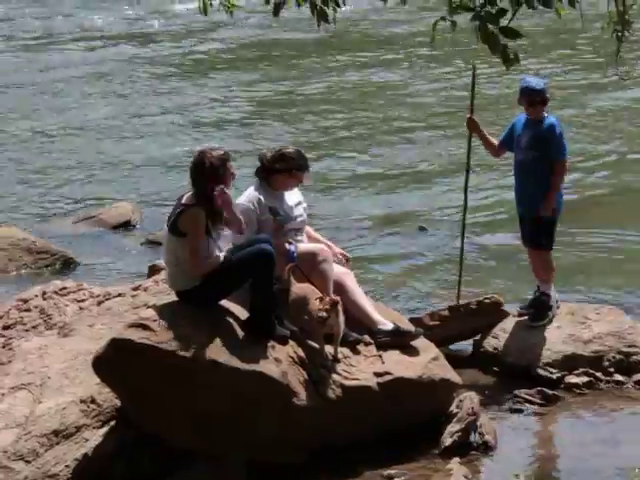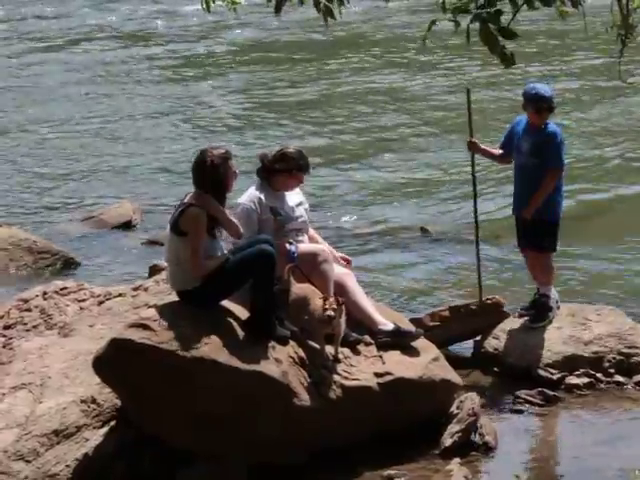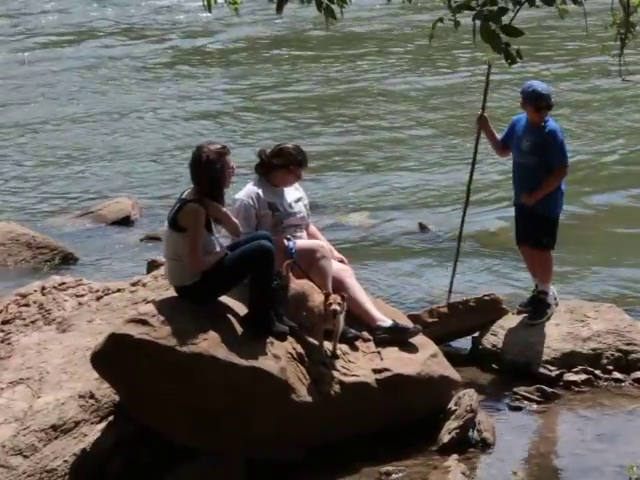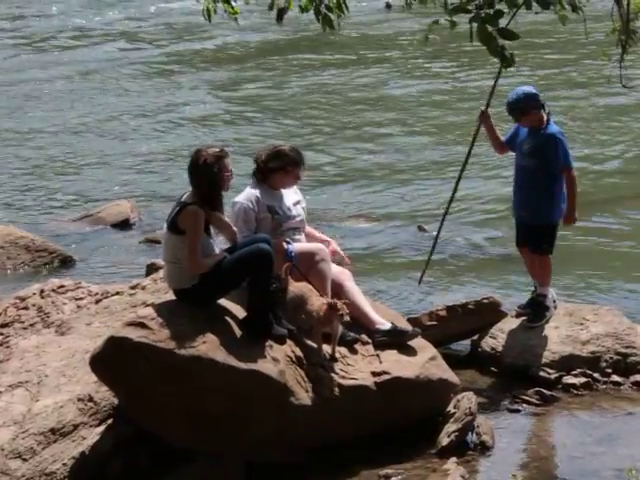
dt=0.4s
person 1, frame 1
left shoulder: (551, 126)
right shoulder: (518, 123)
left elbow: (561, 167)
right elbow: (497, 151)
left wrist: (550, 202)
right wrist: (478, 131)
left hip: (543, 202)
right hip: (524, 201)
left knee: (540, 251)
right knee: (531, 249)
left ankle: (548, 299)
right ankle: (542, 292)
person 1, frame 2
left shoulder: (552, 135)
right shoulder: (518, 125)
left elbow: (554, 176)
right elbow: (506, 157)
left wrist: (533, 205)
right wrist: (480, 150)
left hip: (545, 207)
right hip: (522, 204)
left knee: (541, 254)
right knee: (527, 252)
left ankle: (548, 300)
right ankle: (542, 293)
person 1, frame 3
left shoulder: (552, 132)
right shoulder: (517, 123)
left elbow: (561, 171)
right elbow: (503, 150)
left wrist: (535, 196)
right wrist: (487, 129)
left hip: (546, 203)
right hip: (523, 200)
left knee: (540, 250)
right knee: (525, 247)
left ankle: (547, 297)
right ankle: (540, 290)
person 1, frame 4
left shoulder: (553, 136)
right shoulder: (522, 129)
left elbow: (569, 174)
right elbow: (501, 148)
left wrist: (571, 209)
right wrist: (488, 124)
left hip: (545, 209)
right hip: (523, 206)
left knee: (540, 253)
right knee: (525, 249)
left ankle: (546, 300)
right ankle: (540, 292)
person 2, frame 1
left shoulder: (293, 193)
right shoulder: (250, 202)
left wrist: (330, 245)
left hip: (303, 260)
left knee: (344, 275)
right knee: (321, 253)
left ankle: (381, 326)
person 2, frame 2
left shoulder: (295, 194)
right shoulder: (251, 202)
left wrist: (333, 252)
left hip: (306, 260)
left knee: (345, 276)
right knee: (321, 253)
left ankle: (382, 327)
person 2, frame 3
left shoulder: (294, 190)
right shoulder: (249, 197)
left elbow: (307, 226)
left wrist: (332, 251)
right wrist: (290, 245)
left hip: (303, 256)
left knee: (343, 272)
right knee: (319, 249)
left ankle: (380, 323)
person 2, frame 4
left shoulder: (292, 192)
right shoulder: (248, 201)
left wrist: (328, 240)
right wrist: (279, 246)
left hip: (302, 259)
left knee: (343, 275)
right knee: (318, 252)
left ankle: (379, 326)
person 3, frame 1
left shoulder: (197, 199)
right shoulder: (194, 212)
left elbow: (238, 228)
right elbow: (196, 267)
left wrist: (228, 208)
right wrist: (225, 259)
left hip: (198, 280)
right hip: (194, 289)
left knee: (263, 241)
right knee: (264, 255)
left ankle: (270, 315)
right ankle: (260, 324)
person 3, frame 2
left shoulder: (203, 201)
right shoulder: (196, 213)
left elbow: (237, 233)
right elbow: (197, 267)
left wrist: (218, 211)
right wrist: (226, 259)
left hip: (202, 277)
right hip: (195, 289)
left knee: (265, 242)
right knee: (264, 256)
left ankle: (270, 315)
right ankle: (261, 324)
person 3, frame 3
left shoulder: (200, 196)
right shoulder: (194, 208)
left elbow: (236, 232)
right elbow: (195, 263)
left wrist: (221, 213)
right wrist: (223, 253)
left hip: (199, 275)
right hip: (193, 285)
left knee: (263, 237)
right knee: (263, 251)
left ankle: (269, 311)
right ankle: (259, 320)
person 3, frame 4
left shoulder: (199, 199)
right shoulder: (194, 210)
left elbow: (233, 237)
right elbow: (194, 265)
left wrist: (218, 219)
right wrist: (222, 255)
left hip: (197, 277)
right hip: (191, 287)
left knee: (262, 240)
right knee: (262, 254)
left ankle: (269, 313)
right ankle: (258, 322)
